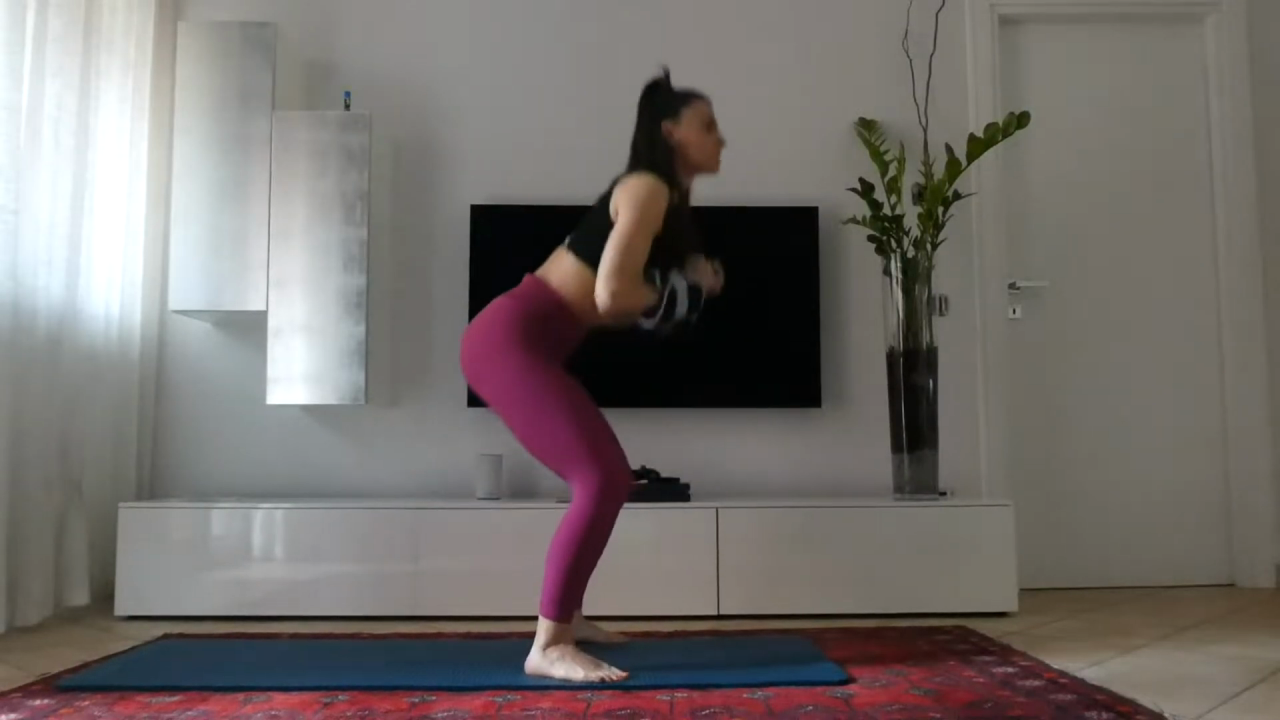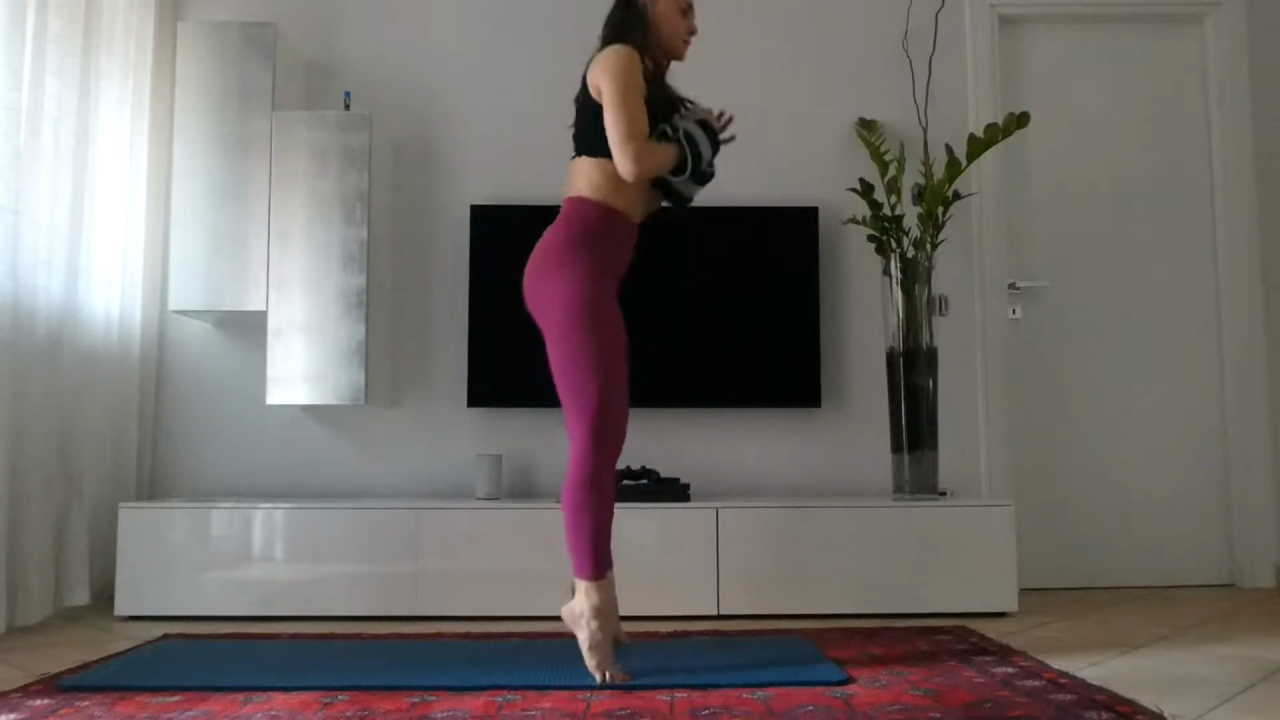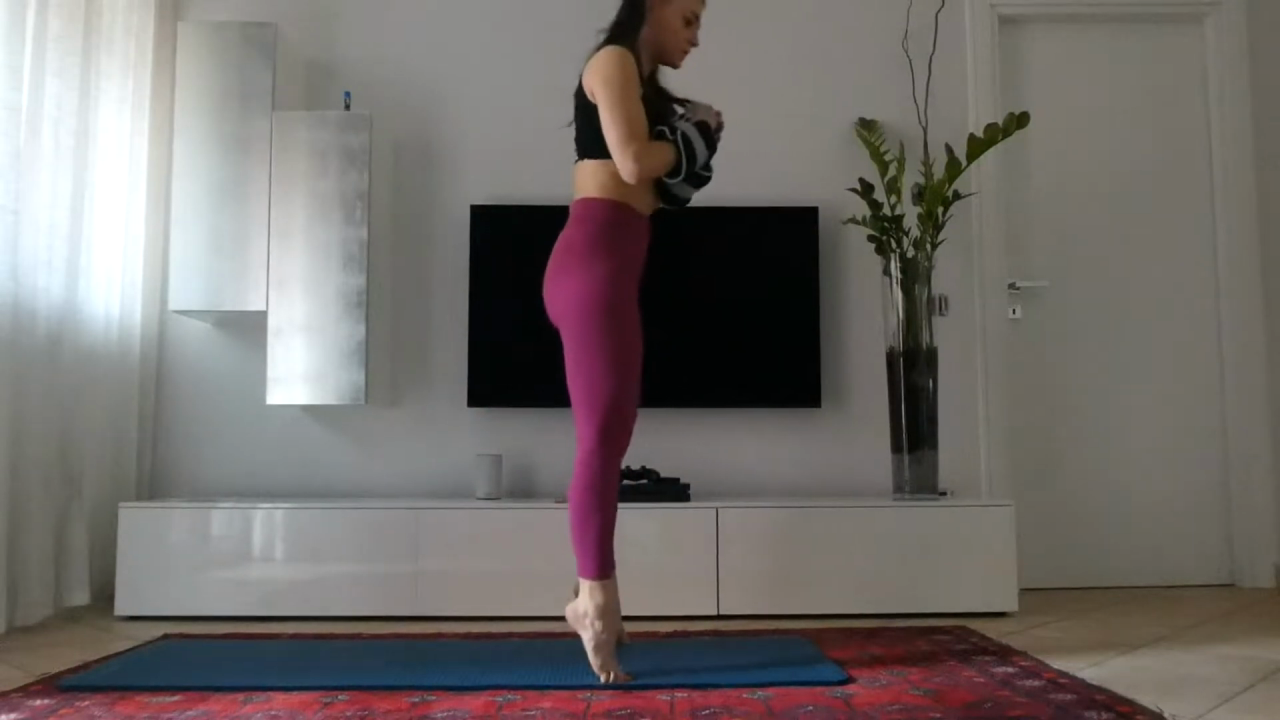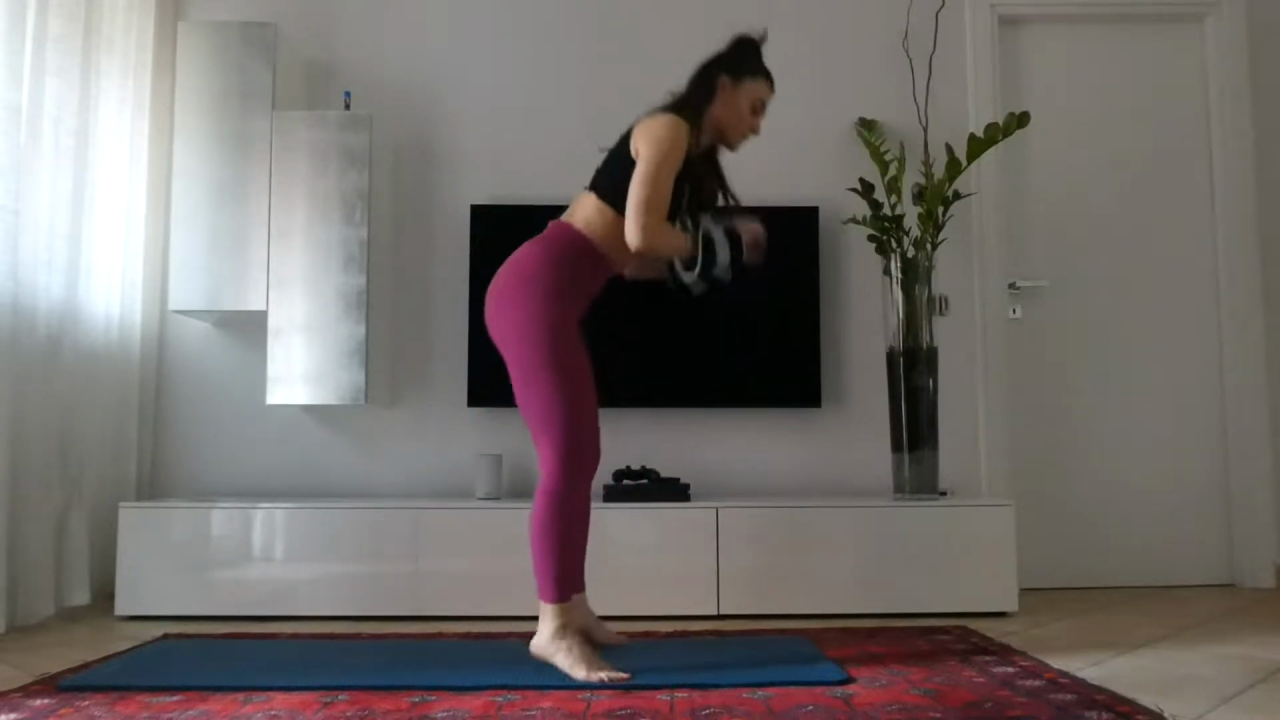
dt=0.3s
person 1, frame 1
left shoulder: (662, 197)
right shoulder: (647, 189)
left elbow: (615, 304)
right elbow: (609, 297)
left wrist: (686, 285)
right wrist: (677, 290)
left hip: (522, 341)
right hip: (509, 339)
left knee: (604, 479)
right knee: (605, 479)
left ankle: (565, 615)
right ankle: (549, 646)
person 1, frame 2
left shoulder: (640, 77)
right shoulder: (618, 58)
left elbow: (641, 193)
right elbow: (633, 163)
left wrist: (692, 142)
right wrist: (690, 146)
left hip: (589, 267)
right hip: (573, 262)
left knee: (603, 438)
right knee: (595, 436)
left ankle: (592, 595)
right ankle: (590, 600)
person 1, frame 3
left shoulder: (634, 79)
right shoulder: (614, 60)
left elbow: (645, 190)
right elbow: (635, 165)
left wrist: (689, 140)
right wrist: (688, 143)
left hip: (604, 266)
right hip: (593, 263)
left knee: (607, 437)
right knee: (602, 436)
left ankle: (594, 596)
right ankle: (595, 601)
person 1, frame 4
left shoulder: (688, 150)
right shoulder: (670, 128)
left elbow: (637, 258)
right elbow: (639, 236)
left wrist: (723, 245)
right wrist: (713, 245)
left hip: (551, 294)
right hip: (536, 288)
left knee: (578, 457)
right knee: (566, 458)
left ankle: (571, 609)
right ankle: (555, 627)
